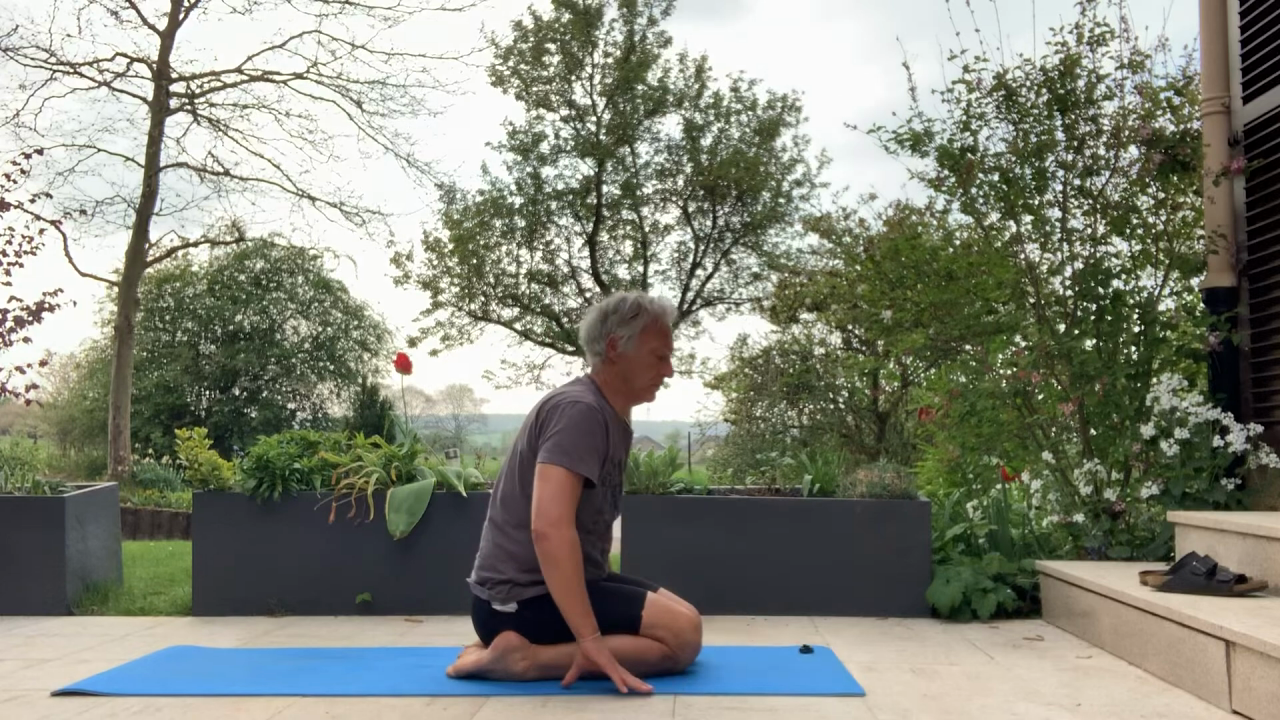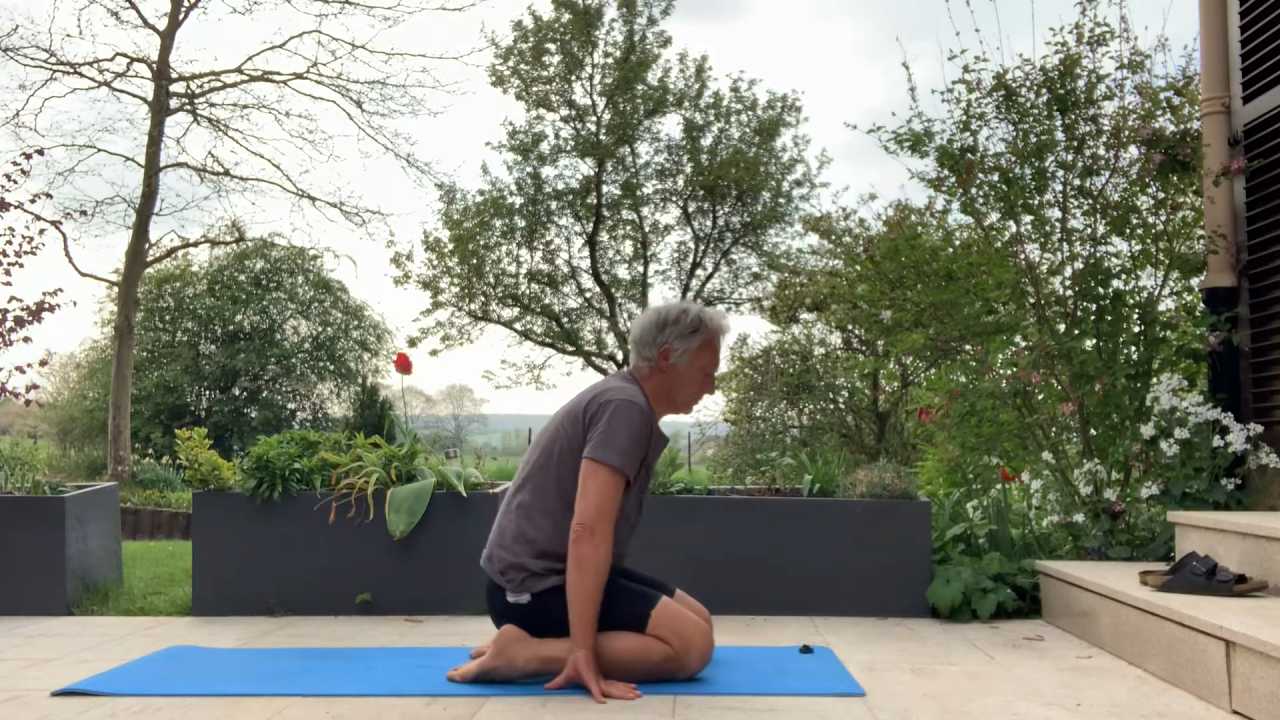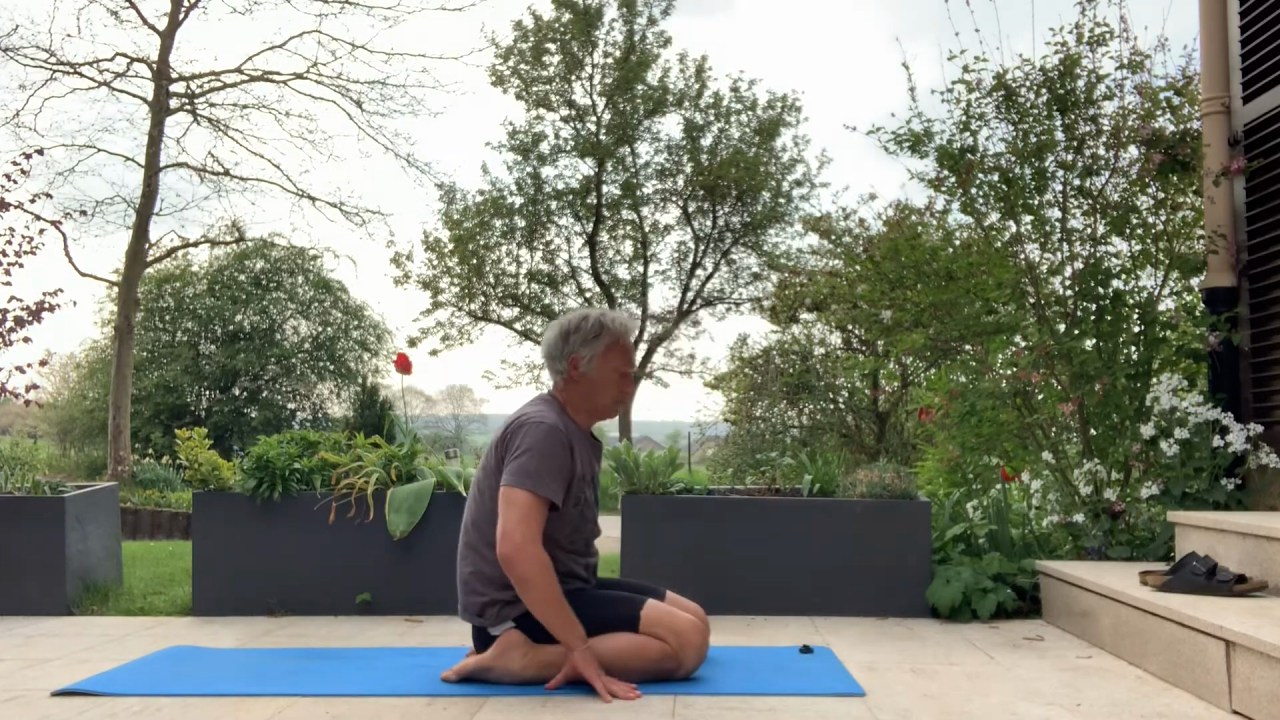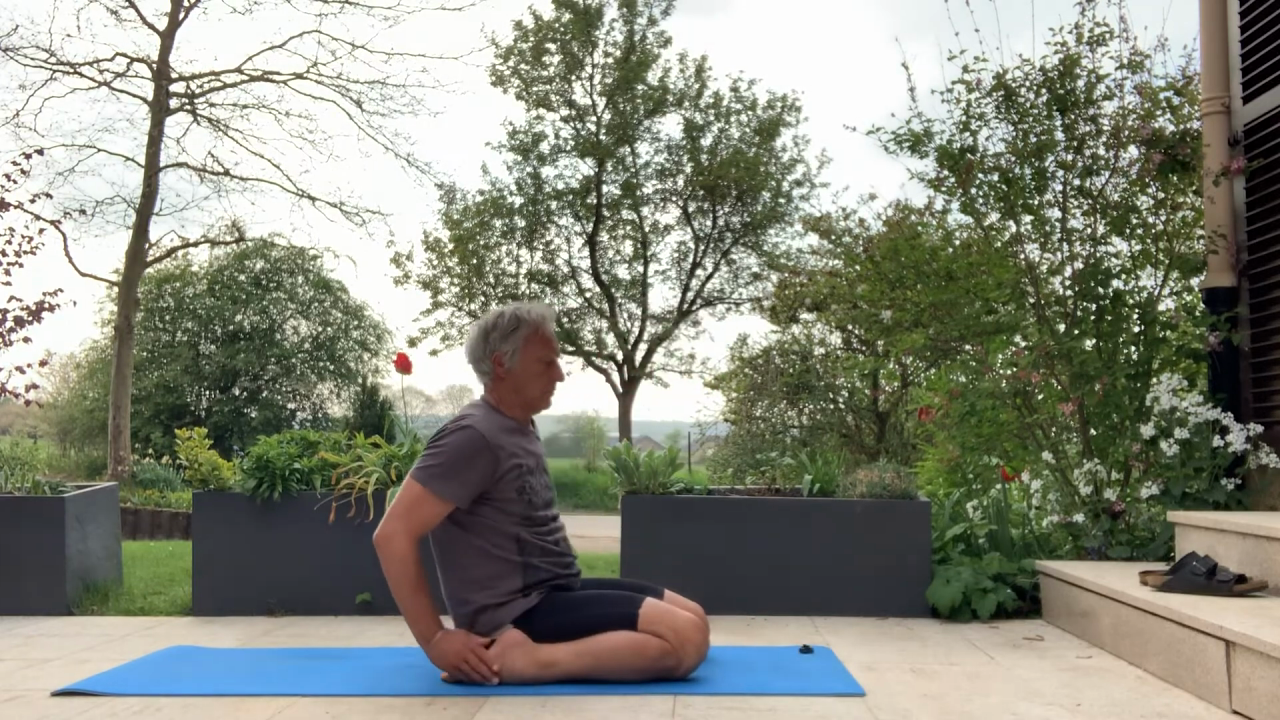
dt=1s
person 1, frame 1
left shoulder: (610, 419)
right shoulder: (579, 411)
right elbow: (549, 528)
right wrist: (590, 640)
left hip: (552, 587)
right hip: (522, 599)
left knee: (682, 614)
right knee: (681, 633)
left ankle: (521, 644)
right ankle: (524, 656)
person 1, frame 2
left shoulder: (625, 400)
right shoulder: (625, 407)
right elbow: (588, 531)
right wrist: (582, 651)
left hip: (560, 574)
right hip: (533, 587)
left knee: (698, 621)
right knee: (691, 644)
left ankle: (530, 641)
right ankle: (524, 652)
person 1, frame 3
left shoulder: (574, 431)
right shoulder: (543, 431)
right elbow: (516, 550)
right wrist: (579, 647)
left hip: (555, 593)
right hip: (517, 612)
left knee: (694, 618)
right knee: (686, 640)
left ankle: (528, 649)
right ankle: (521, 657)
person 1, frame 4
left shoulder: (519, 429)
right shoulder: (475, 437)
right elbow: (393, 535)
right wrist: (434, 639)
left hip: (554, 593)
right hip: (518, 617)
left knee: (693, 618)
right knee: (685, 639)
right ankle: (516, 658)
